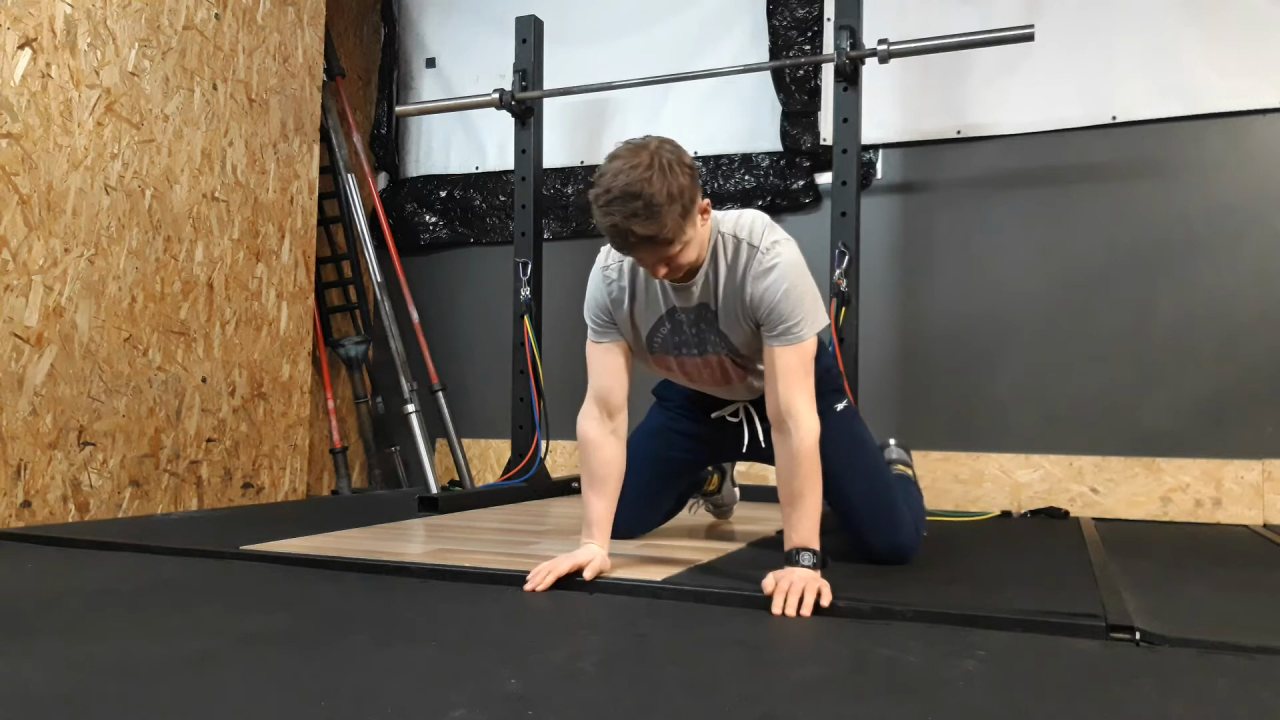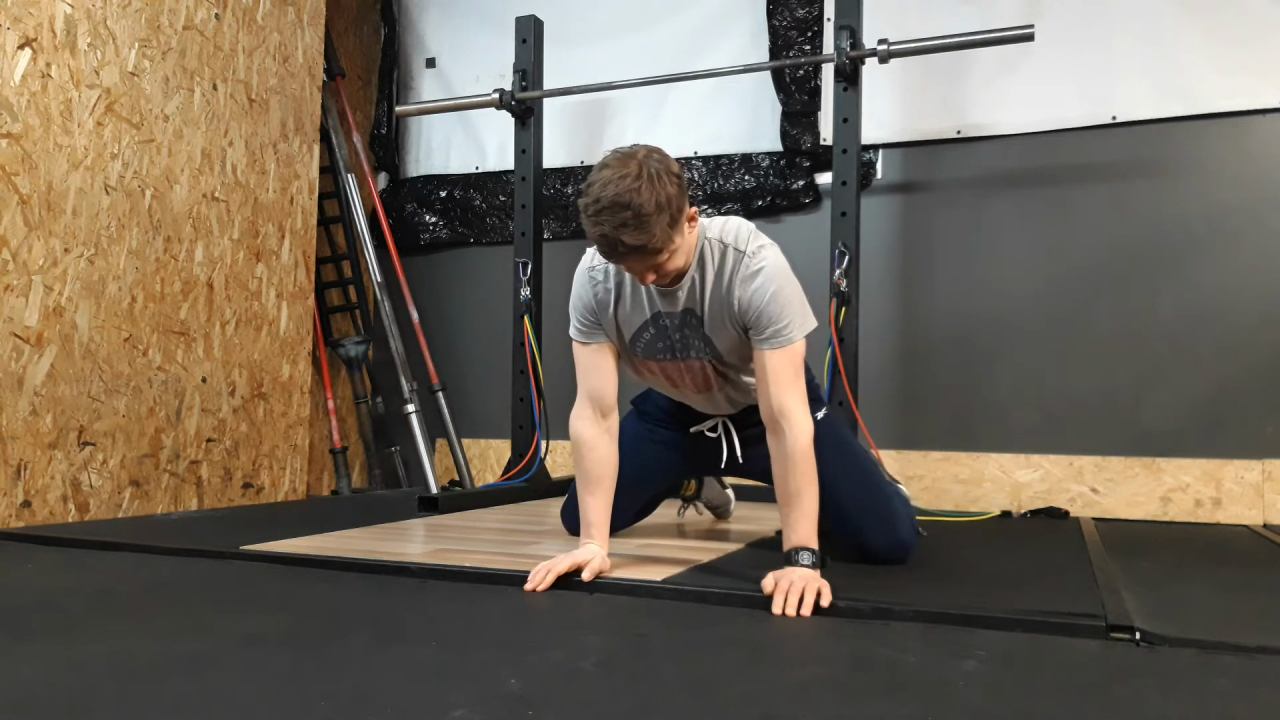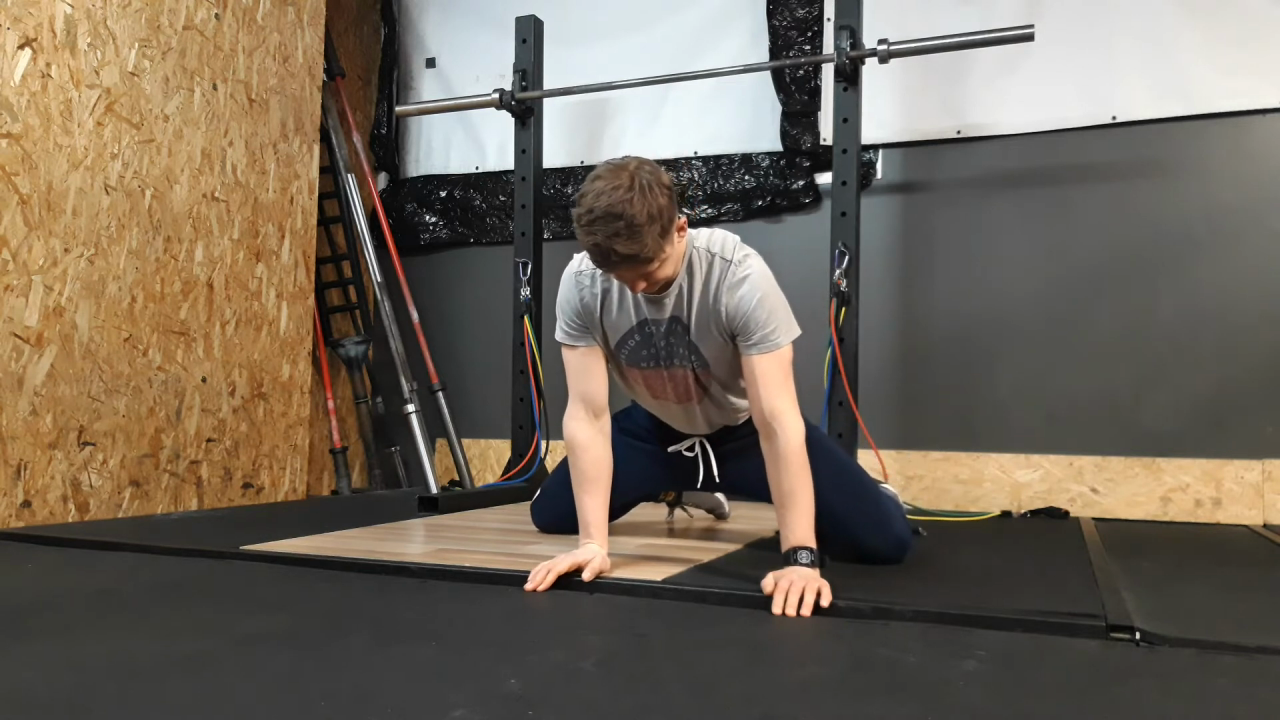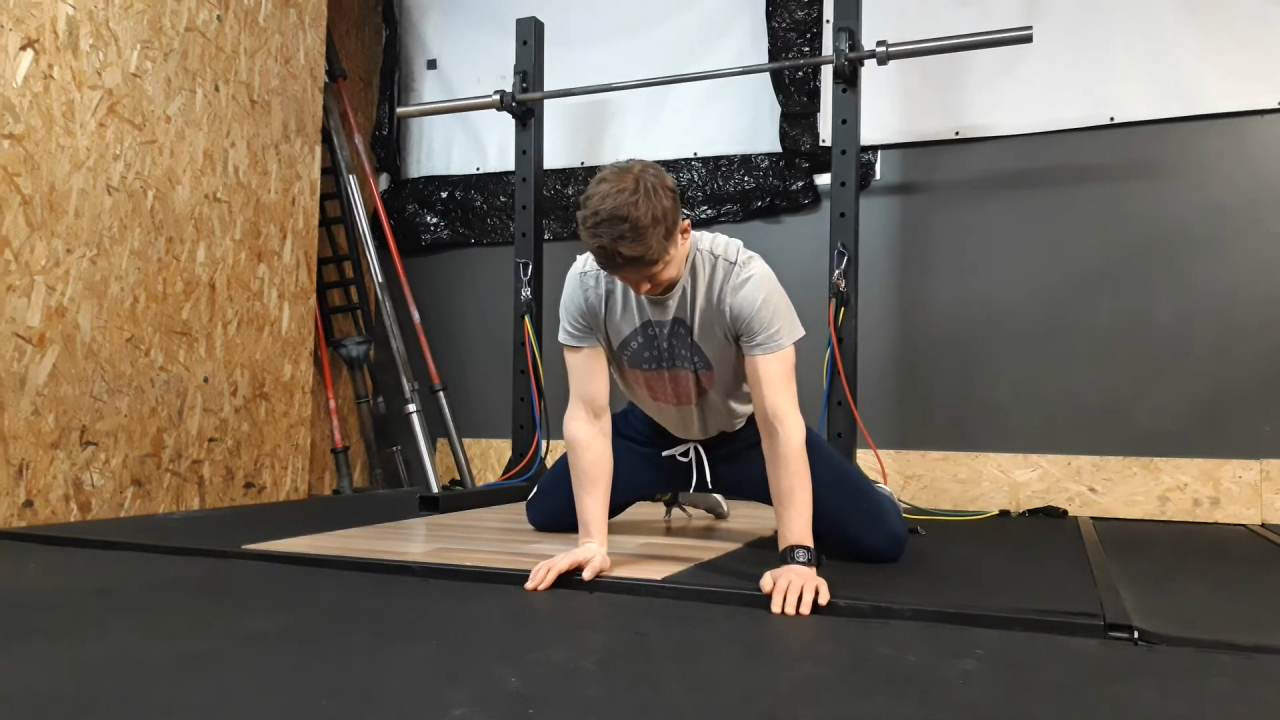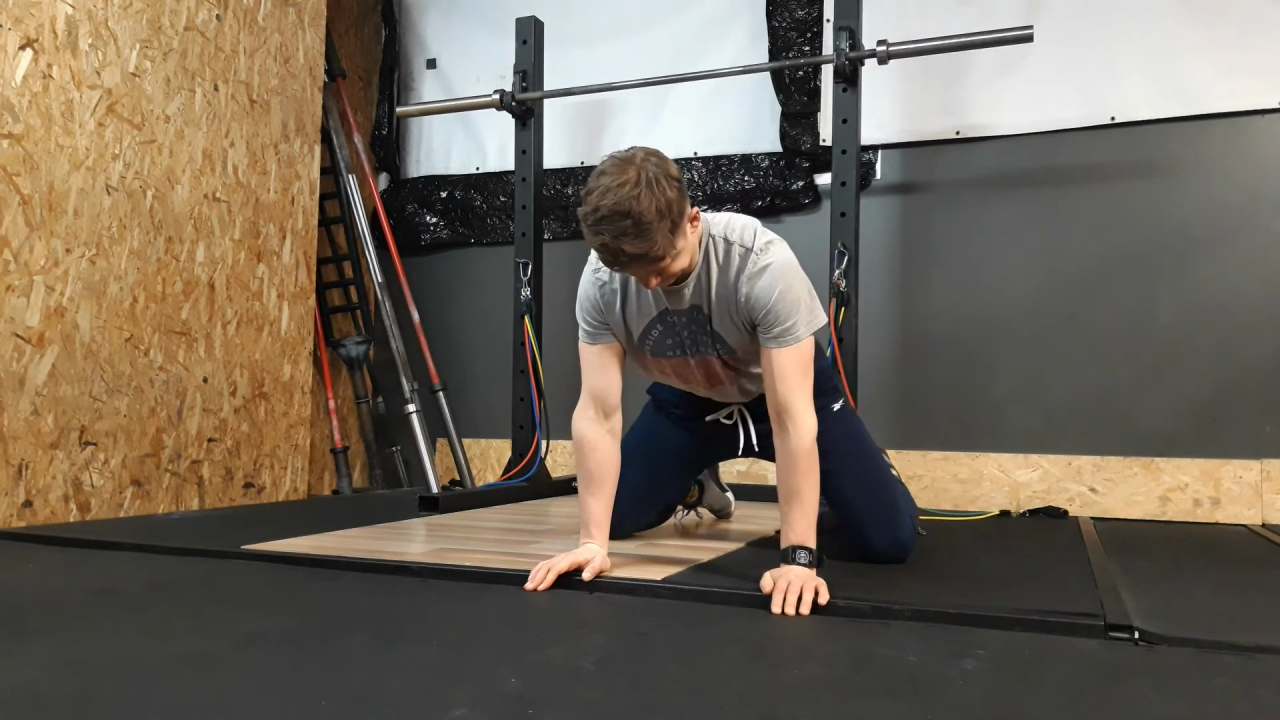
dt=1s
person 1, frame 1
left shoulder: (768, 258)
right shoulder: (610, 275)
left elbow: (791, 420)
right elbow: (603, 413)
left wrist: (802, 558)
right wrist: (593, 542)
left hip: (792, 389)
right hip: (694, 398)
left knee: (891, 541)
right knee: (620, 520)
left ankle: (893, 468)
right ankle: (709, 478)
person 1, frame 2
left shoulder: (754, 265)
right shoulder: (594, 277)
left elbow: (785, 420)
right elbow: (595, 412)
left wrist: (801, 556)
right wrist: (594, 542)
left hip: (761, 409)
right hip: (672, 411)
left knee: (889, 539)
right knee: (577, 520)
right ankle: (695, 484)
person 1, frame 3
left shoulder: (739, 275)
right shoulder: (581, 284)
left elbow: (777, 421)
right elbow: (587, 415)
left wrist: (800, 556)
right wrist: (593, 542)
left hip: (743, 428)
right hip: (655, 429)
left knee: (883, 539)
right knee: (550, 515)
right ankle: (681, 491)
person 1, frame 4
left shoulder: (743, 280)
right shoulder: (584, 284)
left elbow: (778, 422)
right elbow: (588, 415)
left wrist: (797, 554)
right wrist: (592, 541)
left hip: (742, 433)
right hip: (652, 432)
left knee: (881, 537)
right knee: (545, 514)
right ankle: (674, 490)
person 1, frame 5
left shoulder: (763, 263)
right shoulder: (600, 279)
left elbow: (791, 418)
right elbow: (598, 412)
left wrist: (799, 556)
right wrist: (592, 542)
left hip: (785, 391)
right hip: (686, 399)
left knee: (888, 540)
right knee: (618, 519)
right ankle: (698, 488)
